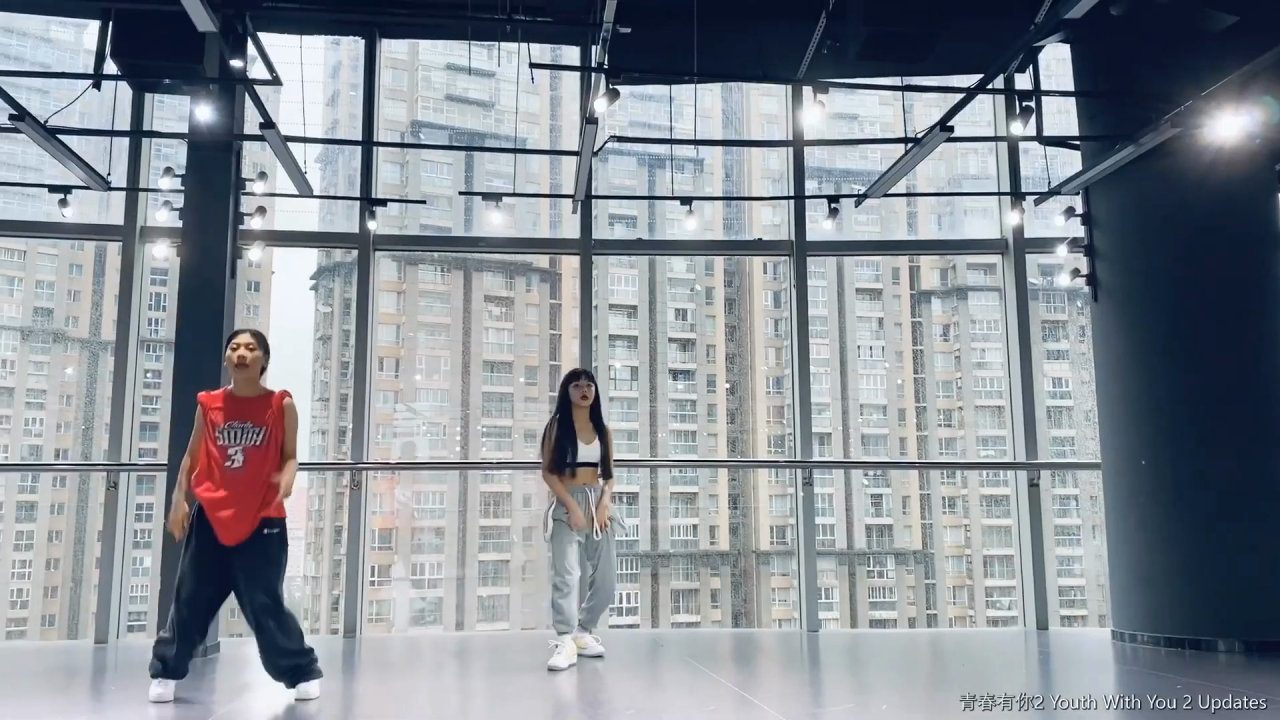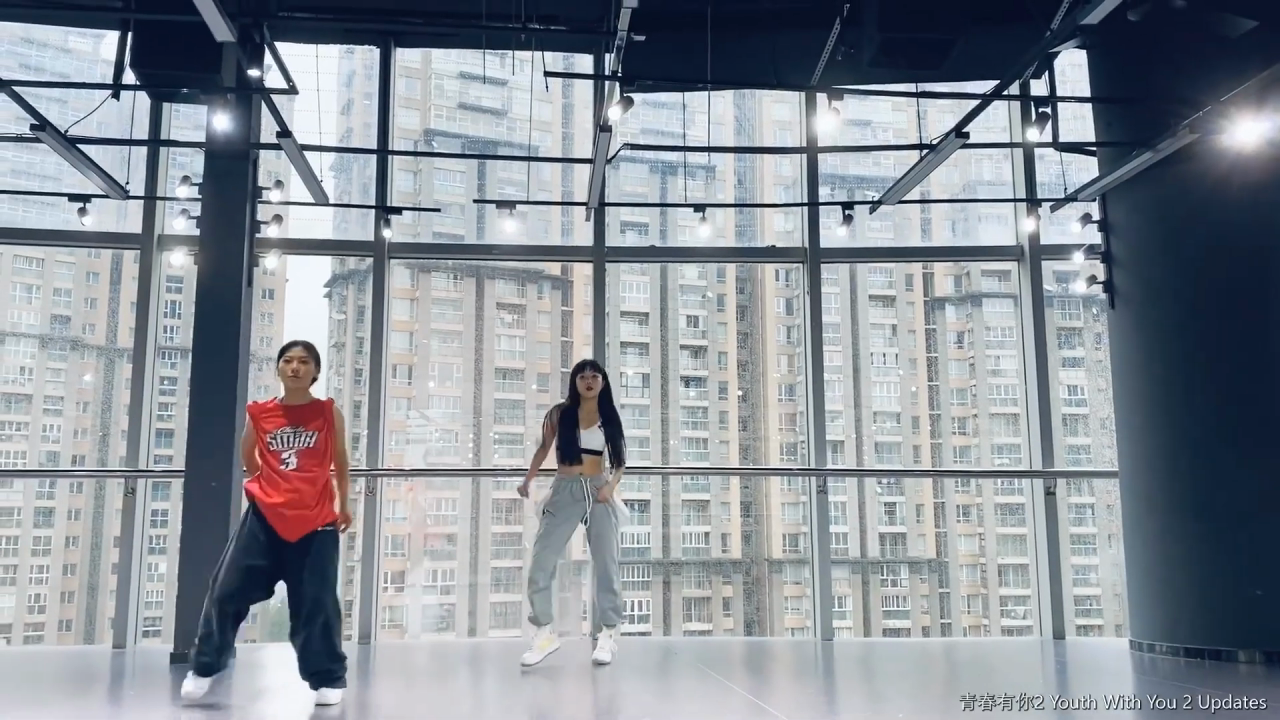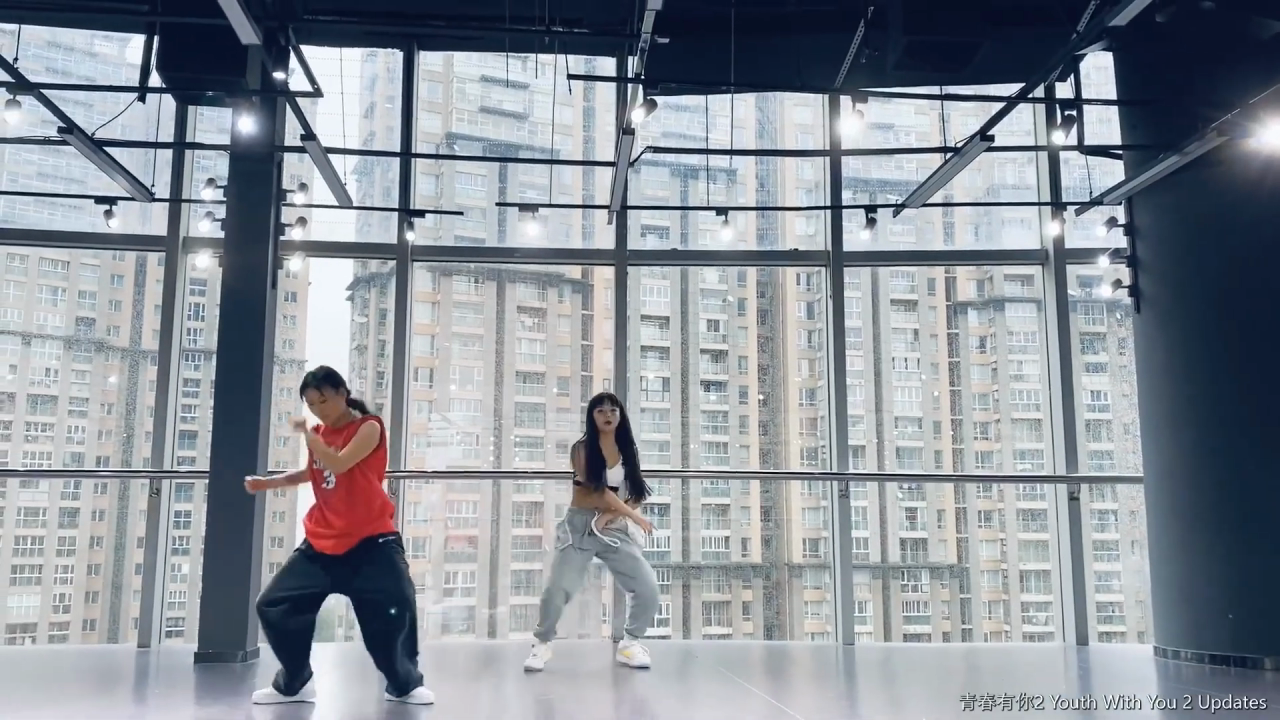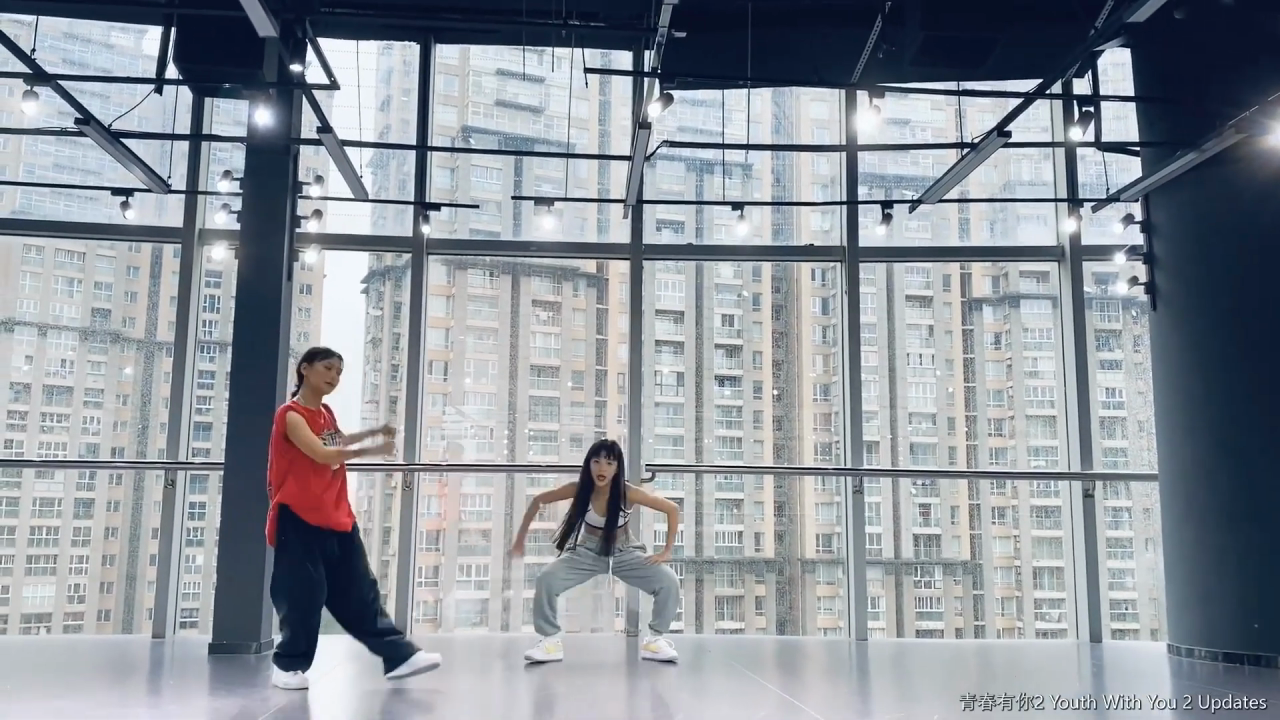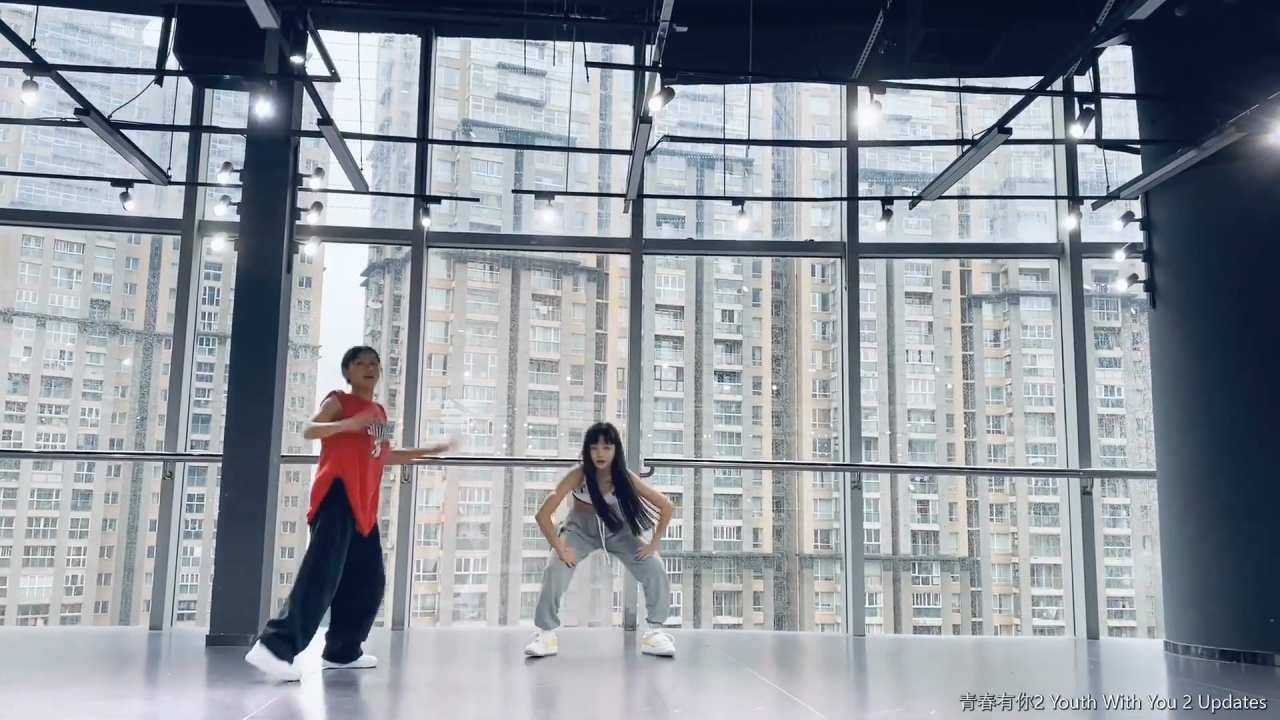
dt=0.7s
person 1, frame 1
left shoulder: (280, 405)
right shoulder: (208, 404)
left elbow: (290, 454)
right elbow: (193, 454)
left wrist: (288, 476)
right wrist: (179, 498)
left hip: (261, 521)
right hip: (210, 519)
left knee: (265, 604)
right knee: (191, 603)
left ankle: (303, 672)
right ankle: (166, 672)
person 1, frame 2
left shoulder: (329, 413)
right shoulder: (258, 411)
left elbow: (338, 459)
left wrist: (344, 505)
left hip: (315, 523)
right hip: (262, 517)
left knee: (316, 603)
right knee: (229, 592)
left ankle: (328, 680)
right ankle: (203, 669)
person 1, frame 3
left shoulder: (369, 427)
right shoulder: (320, 432)
left elbow: (337, 463)
left wrist: (309, 435)
right wrist: (268, 482)
left hip: (371, 538)
right hip: (322, 541)
left knee: (395, 603)
right knee: (274, 604)
left ankle: (405, 683)
right ankle: (294, 683)
person 1, frame 4
left shoulder: (323, 412)
right shoulder: (291, 414)
right elbow: (319, 453)
left wrist: (371, 433)
right wrist: (371, 448)
left hip: (336, 515)
right hip: (299, 515)
left knee: (358, 589)
right knee: (304, 592)
left ankle: (400, 657)
right ankle: (289, 664)
person 1, frame 5
left shoulder: (378, 412)
right shoulder: (338, 401)
left elbow: (385, 455)
right elbow: (311, 430)
left wrist: (428, 451)
right wrist: (348, 425)
left hip: (364, 507)
right hip: (340, 495)
left knee: (368, 584)
right knee: (321, 577)
left ankle: (343, 651)
right ankle: (273, 647)
person 2, frame 1
left shoulder: (601, 429)
right shoulder: (557, 426)
left elbow: (607, 473)
right elbow: (548, 472)
left wrist: (604, 505)
right wrist: (571, 505)
left hip: (597, 504)
right hip: (567, 506)
left knee: (605, 581)
right knee: (566, 574)
left ankle: (582, 633)
right ankle: (565, 641)
person 2, frame 2
left shoulder: (610, 418)
right shoulder: (560, 414)
left elbow: (619, 461)
right elbow: (544, 446)
left wrist: (612, 485)
right wrist: (528, 479)
left hip: (598, 493)
right hip: (564, 493)
left knee: (606, 567)
right knee: (541, 562)
left ankle: (605, 635)
right ankle: (544, 633)
person 2, frame 3
left shoulder: (628, 451)
right shoulder: (582, 450)
left elbow: (637, 495)
right elbow: (599, 489)
left wrist: (613, 515)
right wrist: (635, 517)
left hip: (613, 527)
right hip: (578, 525)
left knee: (648, 586)
right knee: (558, 587)
left ankle: (631, 644)
right ankle: (542, 644)
person 2, frame 4
left shoulder: (627, 493)
right shoulder: (578, 489)
left elbow: (672, 509)
right elbow: (536, 502)
left wrist: (667, 550)
right wrist: (520, 539)
left hip: (624, 551)
right hip: (588, 549)
left knee: (669, 583)
right knee: (547, 581)
left ankle: (656, 640)
right ankle: (550, 642)
person 2, frame 5
left shoulder: (624, 477)
right shoulder: (578, 475)
left elbow: (665, 506)
right elbow: (543, 514)
left wrist: (653, 543)
right wrist: (559, 548)
left hip: (616, 529)
right hip: (580, 529)
left knee: (655, 570)
right knee: (555, 574)
left ankle: (654, 632)
right ankle: (546, 634)
